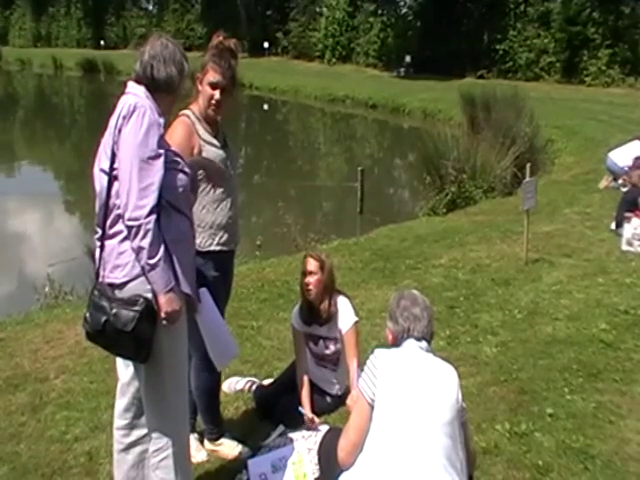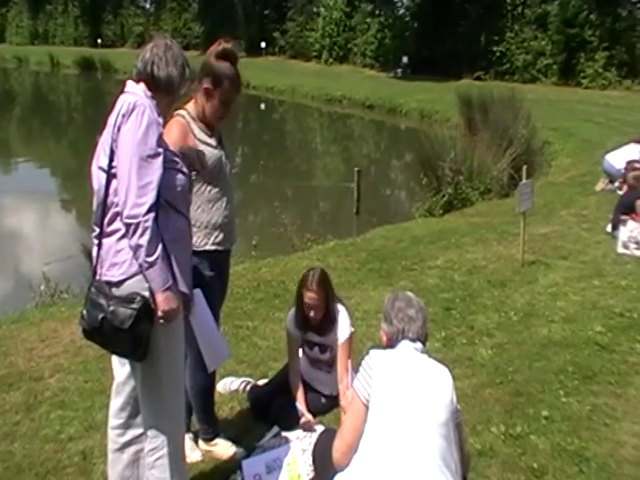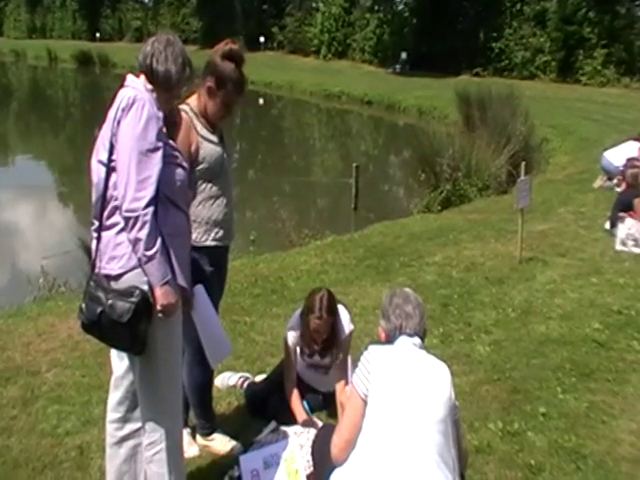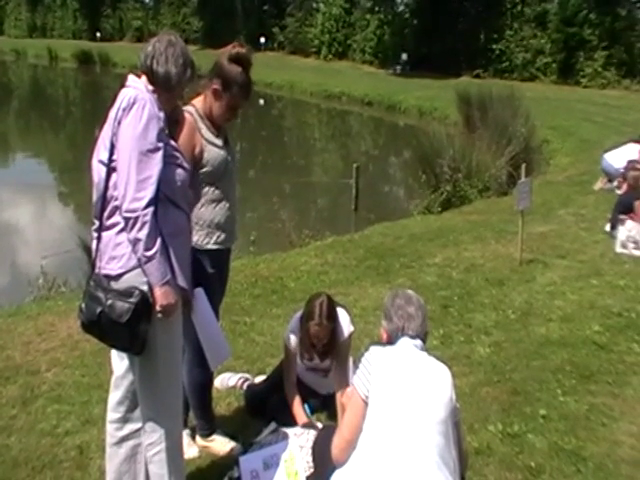
dt=0.5s
person 1, frame 1
left shoulder: (126, 114)
right shoulder: (142, 115)
right elbow: (140, 213)
right wrist: (165, 285)
left hip: (130, 277)
right hip: (147, 279)
left knee: (136, 399)
right knee: (165, 404)
person 1, frame 2
left shoulder: (124, 113)
right shoulder: (140, 112)
right elbow: (139, 211)
right wrist: (162, 283)
left hip: (125, 274)
right hip: (143, 277)
left knee: (131, 399)
right knee: (160, 403)
person 1, frame 3
left shoulder: (124, 108)
right shoulder: (141, 107)
right elbow: (138, 204)
right wrist: (161, 277)
left hip: (125, 268)
right hip: (143, 271)
left knee: (130, 393)
right knee: (159, 399)
person 1, frame 4
left shoulder: (127, 107)
right shoulder: (142, 107)
right elbow: (138, 204)
right wrist: (161, 278)
left hip: (125, 267)
right hip: (143, 271)
left knee: (130, 393)
right knee: (160, 398)
person 2, frame 1
left shoulder: (216, 128)
right shoulder: (185, 129)
left hip: (221, 254)
right hip: (199, 258)
left knee: (197, 347)
right knee: (204, 349)
left ankle: (189, 428)
right ankle: (214, 434)
person 2, frame 2
left shoulder: (211, 128)
right shoulder: (180, 129)
left hip: (217, 253)
right hip: (194, 257)
left knee: (196, 345)
right knee: (198, 348)
left ankle: (183, 428)
right ankle: (208, 434)
person 2, frame 3
left shoulder: (210, 125)
right shoulder: (184, 125)
left hip: (214, 249)
right hip: (194, 253)
left knee: (198, 340)
right knee: (198, 343)
left ankle: (181, 424)
right ankle: (206, 429)
person 2, frame 4
left shoulder: (215, 125)
right shoulder: (188, 125)
left hip: (217, 251)
right hip: (196, 255)
left knee: (196, 342)
right knee: (198, 344)
left ankle: (180, 425)
right ankle: (205, 430)
person 3, frame 1
left shoulder: (381, 361)
right shoulder: (449, 375)
left elbow: (345, 456)
right elbow: (468, 462)
left wrist: (356, 411)
left knee: (331, 441)
person 3, frame 2
left shoulder: (376, 362)
right shoulder: (444, 376)
left elbow: (340, 456)
right elbow: (463, 464)
left wrist: (349, 413)
left knee: (326, 441)
person 3, frame 3
left shoulder: (375, 358)
right shoulder: (442, 373)
left elbow: (339, 452)
right elbow: (460, 460)
left wrist: (348, 407)
left knee: (325, 436)
person 3, frame 4
left shoulder: (376, 358)
right shoulder: (443, 374)
left elbow: (339, 453)
right elbow: (460, 462)
left wrist: (349, 409)
left knee: (326, 438)
person 4, frame 1
left shoulder: (342, 310)
right shoulder: (300, 312)
left elbow: (352, 363)
right elbow: (302, 364)
right wrist: (307, 410)
left hip: (334, 388)
right hip: (310, 373)
left knee: (286, 415)
right knee: (264, 403)
left ankle: (258, 386)
right ankle: (256, 386)
person 4, frame 2
left shoulder: (339, 318)
right shoulder: (295, 317)
left elbow: (343, 375)
right elbow: (295, 368)
right wrist: (303, 409)
left hip: (329, 389)
right hip: (305, 371)
left knee: (282, 416)
right knee: (259, 403)
left ankle: (255, 386)
right ankle: (250, 387)
person 4, frame 3
left shoulder: (342, 321)
right shoulder: (296, 325)
left elbow: (340, 377)
right elbow: (290, 380)
right wrist: (302, 417)
left hip: (326, 386)
right hip: (300, 368)
left knee: (279, 411)
right knee: (255, 400)
right ankle: (246, 382)
person 4, frame 4
left shoulder: (342, 324)
right shoulder: (296, 328)
left elbow: (341, 378)
right elbow: (290, 381)
right wrist: (302, 420)
left hip: (328, 385)
right hip: (300, 372)
right knee: (255, 402)
right ankle: (246, 383)
